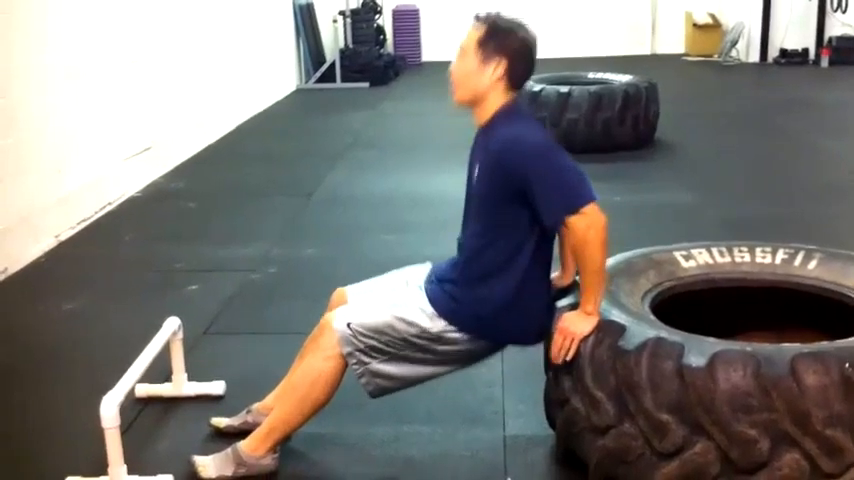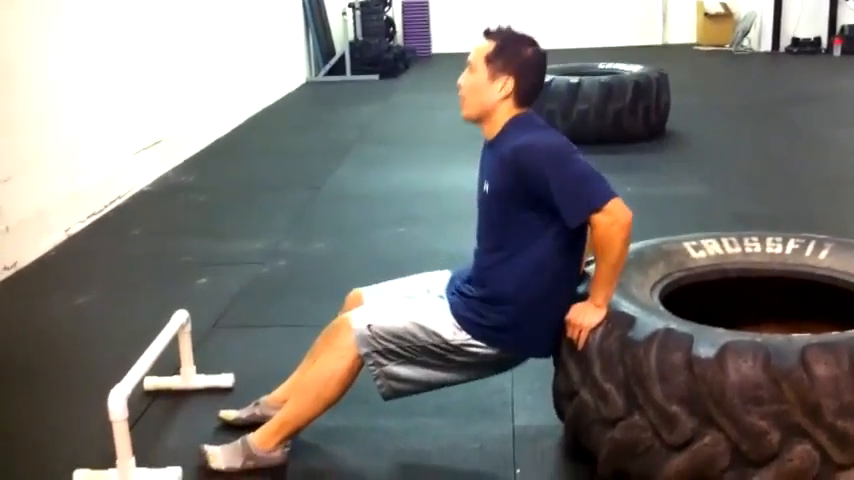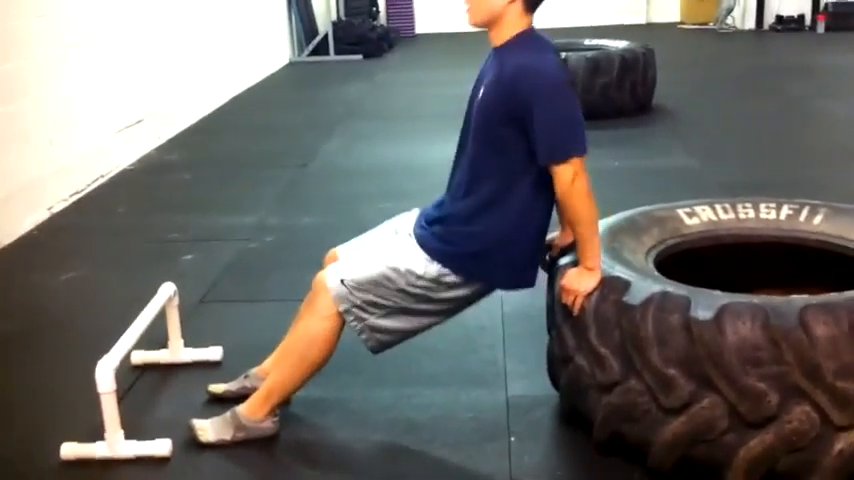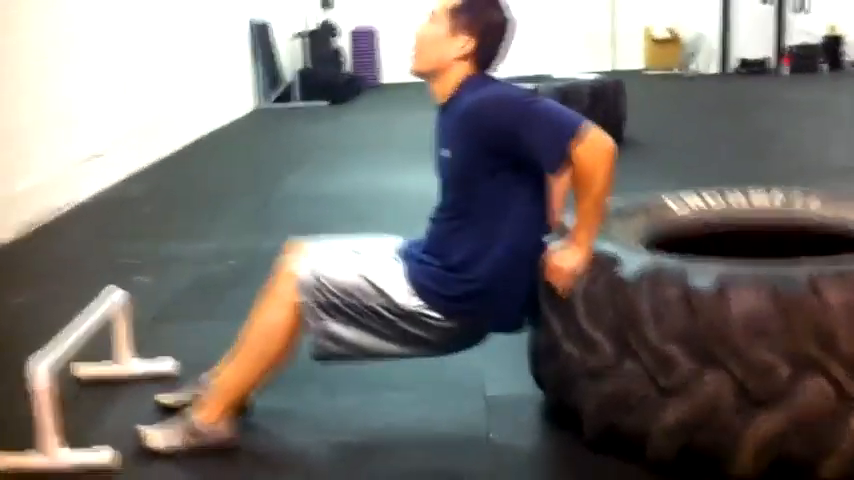
dt=1s
person 1, frame 1
left shoulder: (517, 143)
right shoulder: (502, 131)
left elbow: (589, 219)
right elbow: (565, 201)
left wrist: (587, 312)
right wrist: (564, 273)
left hip: (474, 312)
right hip: (460, 283)
left knee: (337, 331)
right knee: (343, 300)
right ankle: (266, 412)
person 1, frame 2
left shoulder: (532, 149)
right shoulder: (510, 138)
left elbow: (613, 217)
right elbow: (573, 189)
left wrist: (596, 303)
right wrist: (562, 273)
left hip: (492, 322)
right hip: (477, 292)
left knee: (354, 331)
right knee: (358, 302)
left ankle: (264, 444)
right ankle: (278, 403)
person 1, frame 3
left shoulder: (533, 70)
right shoulder: (509, 57)
left elbow: (569, 171)
right elbow: (558, 155)
left wrist: (588, 266)
right wrist: (568, 234)
left hip: (465, 253)
right hip: (446, 225)
left knee: (332, 290)
right knee: (336, 264)
left ankle: (255, 413)
right ankle: (268, 374)
person 1, frame 4
left shoulder: (490, 108)
right shoulder: (464, 106)
left elbow: (596, 148)
right elbow: (552, 143)
left wrist: (577, 246)
right wrist: (538, 233)
left hip: (450, 297)
right hip: (434, 265)
left knee: (294, 279)
right knee: (300, 254)
left ankle: (209, 418)
right ankle: (223, 382)
